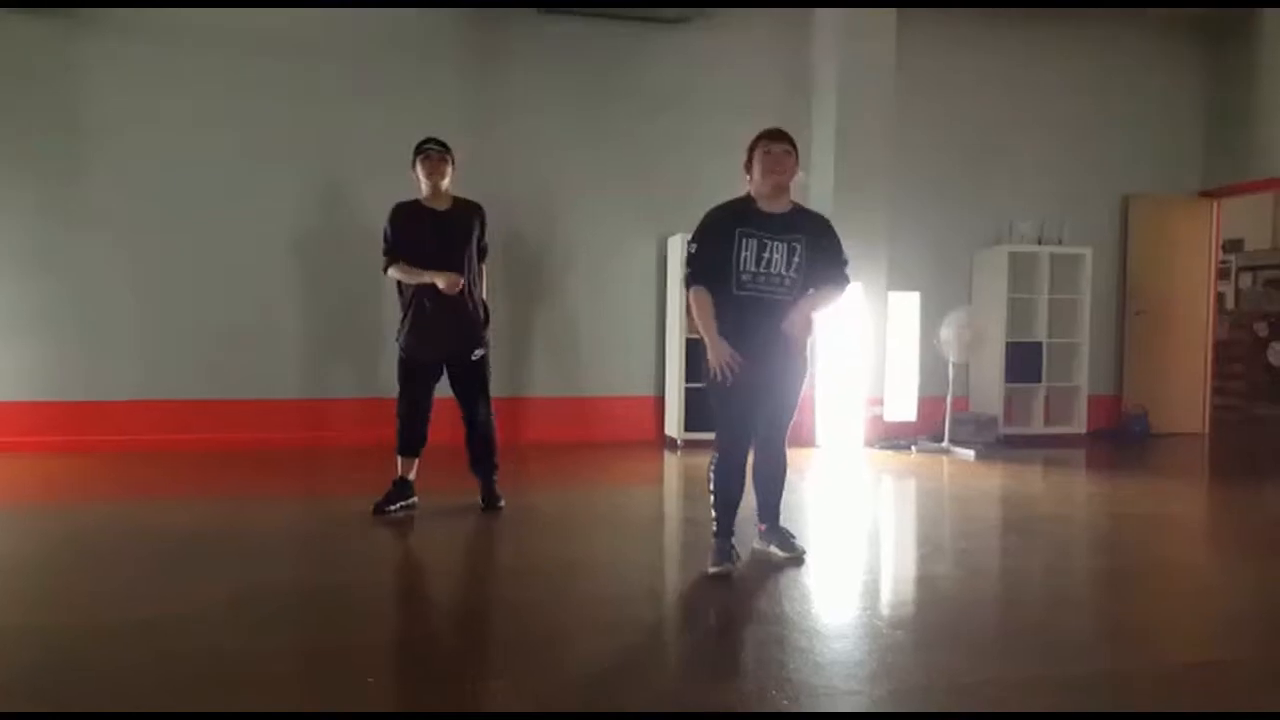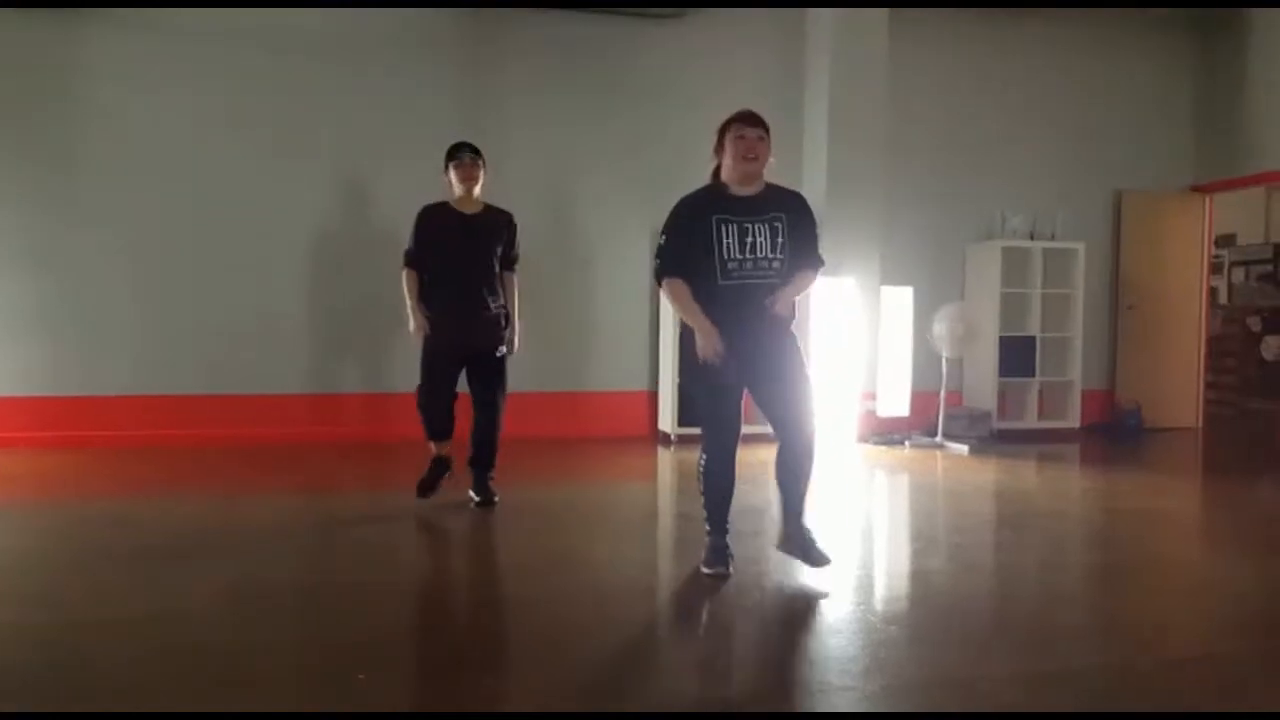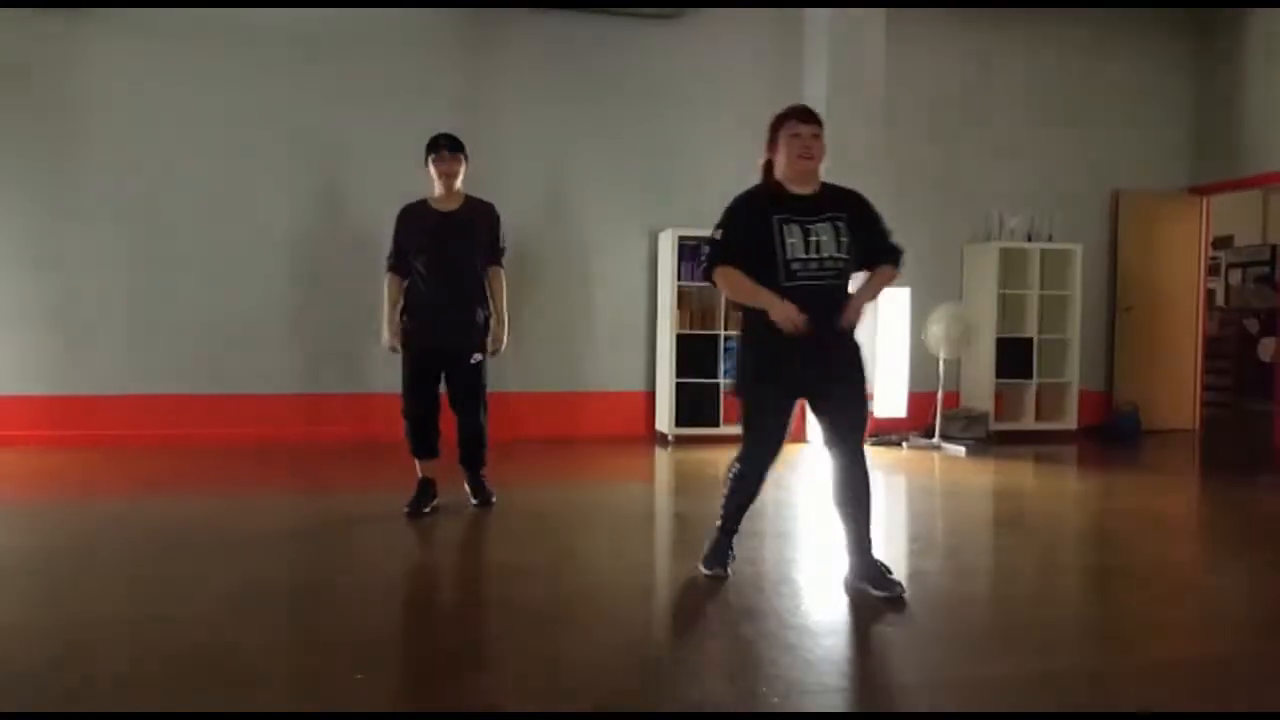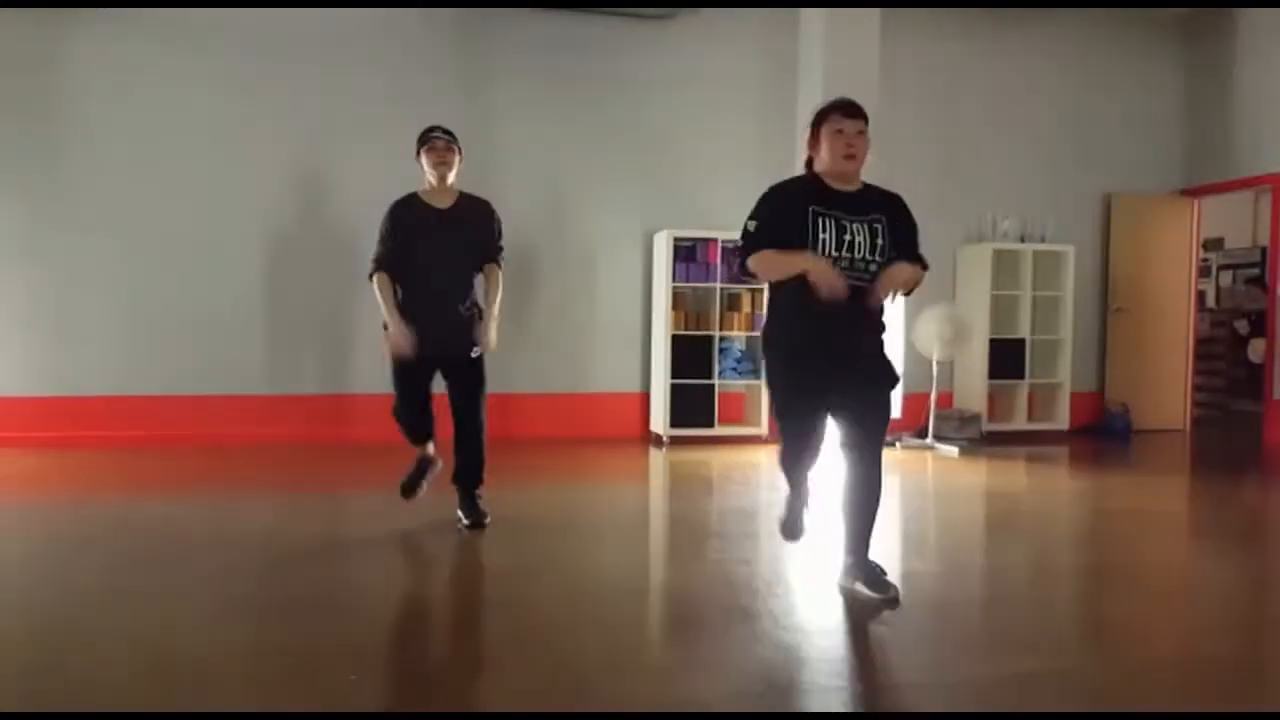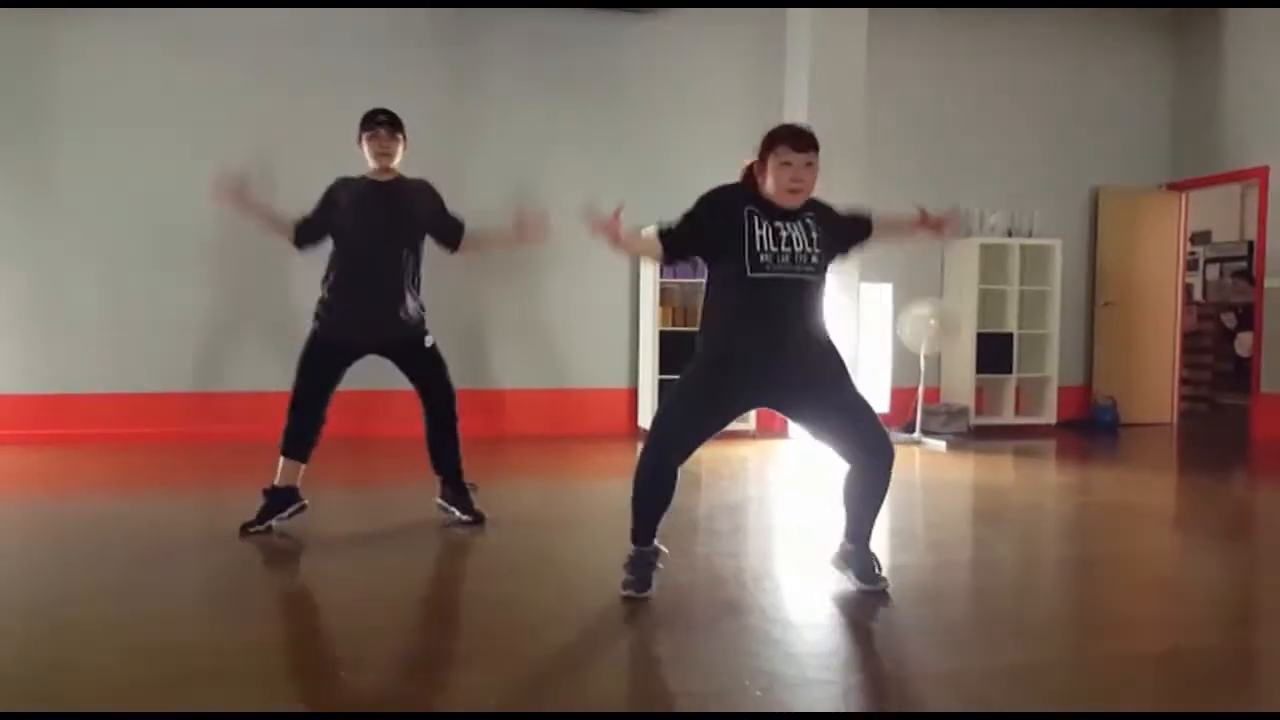
dt=0.5s
person 1, frame 1
left shoulder: (816, 227)
right shoulder: (722, 220)
left elbow: (836, 282)
right elbow: (698, 282)
left wrist: (805, 308)
right wrist: (712, 340)
left hip: (785, 353)
right hip: (733, 352)
left knee: (773, 442)
right knee: (731, 444)
left ankle: (770, 527)
right ankle: (723, 540)
person 1, frame 2
left shoulder: (791, 206)
right shoulder: (693, 209)
left elbow: (810, 263)
right elbow: (669, 274)
left wrist: (789, 293)
right wrist: (700, 327)
left hip: (774, 340)
right hip: (715, 344)
left knee: (799, 434)
right knee: (719, 443)
left ankle: (793, 527)
right ankle: (717, 539)
person 1, frame 3
left shoulder: (851, 206)
right shoulder: (751, 208)
left elbow: (888, 260)
right elbow: (720, 269)
left wrist: (862, 297)
right wrist: (771, 303)
left hip: (837, 351)
right hip: (770, 354)
left knee: (849, 453)
right knee: (759, 450)
left ankle: (861, 560)
right ankle: (723, 538)
person 1, frame 4
left shoulder: (890, 207)
right shoulder: (787, 198)
left elbow: (914, 267)
right elbow: (755, 258)
left wrist: (898, 277)
right wrist: (807, 262)
left hip: (862, 350)
right hip: (796, 348)
left knee: (866, 457)
right knee: (799, 447)
left ankle: (857, 562)
right ankle: (798, 496)
person 1, frame 5
left shoulder: (819, 217)
right shoulder: (727, 206)
left elbow: (856, 228)
right elbow: (672, 245)
left wrist: (915, 225)
right wrist: (623, 240)
left hip: (807, 368)
right hip: (728, 363)
left knee: (873, 450)
right knee: (662, 448)
left ankle: (855, 551)
right ankle: (643, 551)
person 2, frame 1
left shoulder: (473, 213)
right shoulder: (402, 214)
right elbow: (392, 267)
left wrist: (482, 311)
right wrist: (434, 277)
left hip: (468, 328)
right hip: (420, 328)
left knee: (477, 408)
right knee: (411, 406)
left ankle: (488, 482)
right ankle: (404, 485)
person 2, frame 2
left shoulder: (502, 221)
right shoulder: (431, 217)
left elbow: (508, 274)
right elbow: (411, 267)
left wrist: (513, 323)
right wrist: (414, 311)
left hip: (490, 328)
right hip: (442, 326)
left knee: (490, 404)
right knee: (433, 395)
left ankle: (481, 477)
right ankle: (440, 457)
person 2, frame 3
left shoulder: (484, 214)
right shoulder: (410, 216)
left elbow: (494, 269)
right elbow: (396, 271)
left wrist: (501, 321)
right wrist: (390, 321)
left hip: (468, 331)
right hip: (419, 330)
left knee: (471, 406)
right knee: (418, 406)
left ankle: (475, 475)
right ankle: (426, 484)
person 2, frame 4
left shoulder: (481, 212)
right shoulder: (401, 212)
left elbow: (492, 268)
right elbow: (381, 271)
left wrist: (490, 318)
right wrist: (394, 321)
left hip: (463, 330)
right hip: (413, 330)
left knee: (470, 413)
right knee: (409, 406)
left ankle: (468, 495)
right ankle: (426, 455)
person 2, frame 5
left shoulder: (421, 193)
right shoulder: (342, 191)
left elbow: (457, 238)
right elbow: (304, 235)
left wrist: (510, 236)
right wrist: (251, 207)
left hip: (401, 321)
right hip: (339, 319)
left knee: (440, 397)
right knee: (307, 396)
left ankle: (453, 490)
right ankle: (285, 493)
